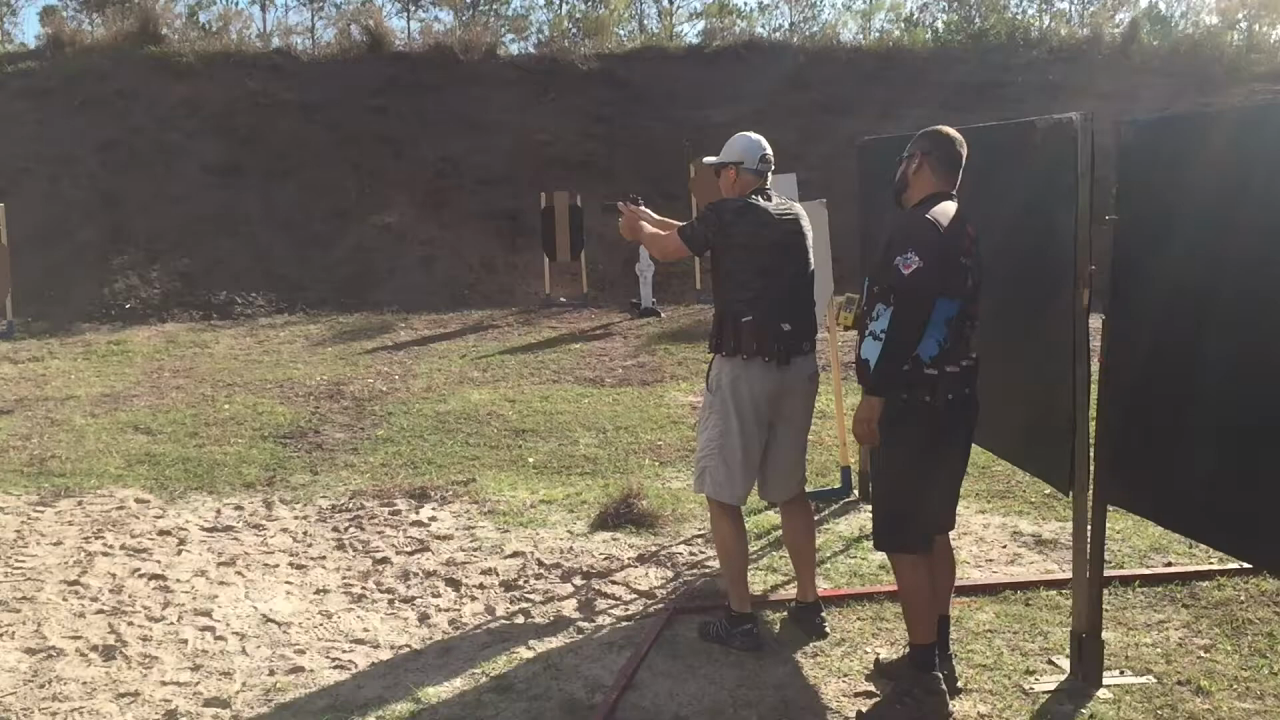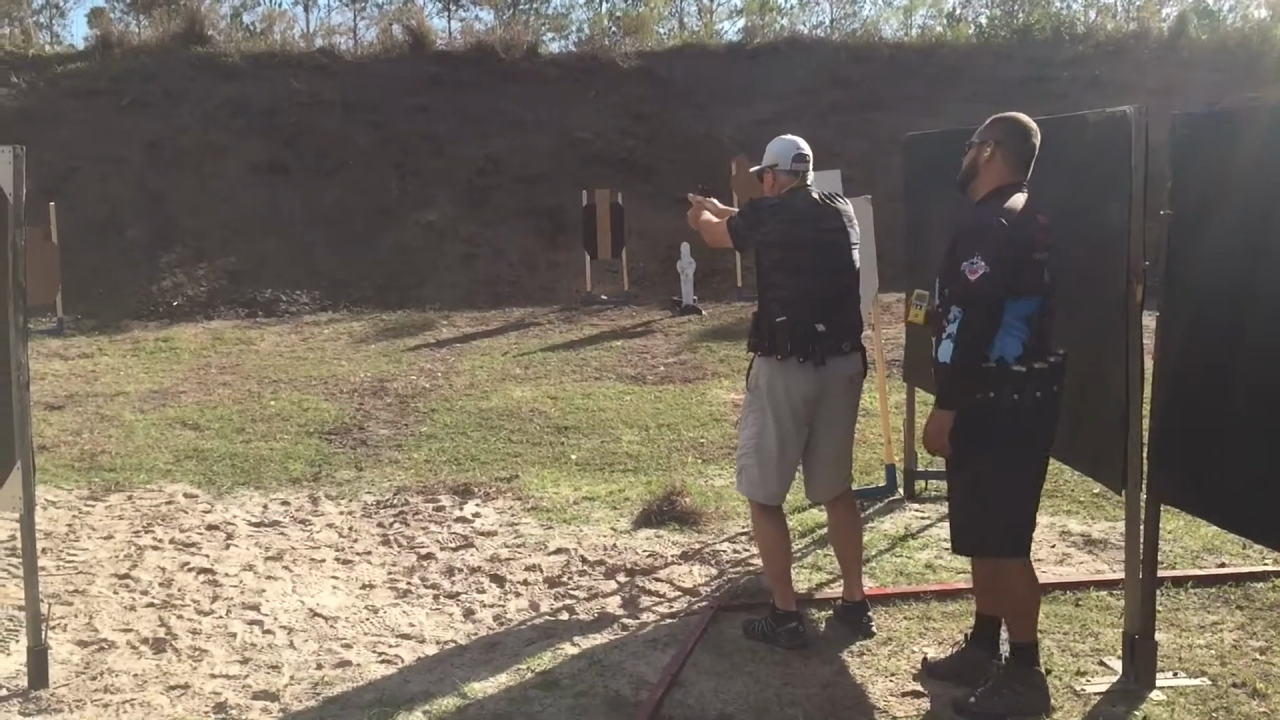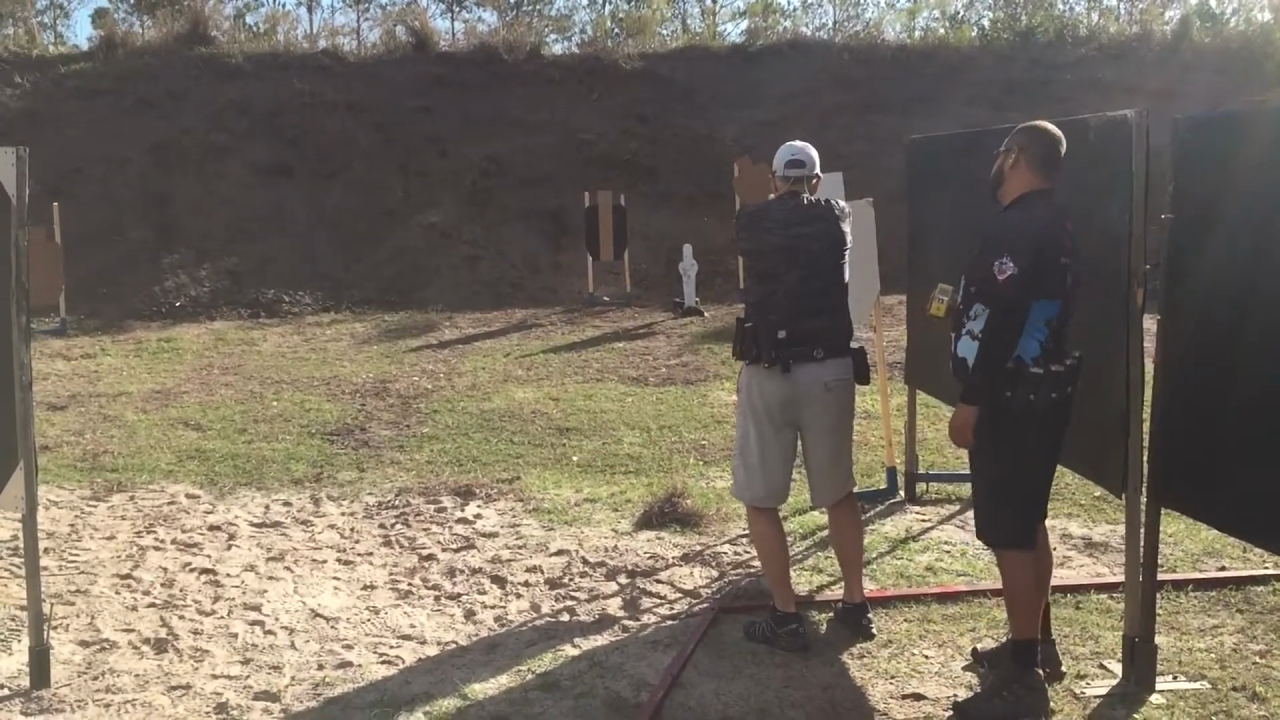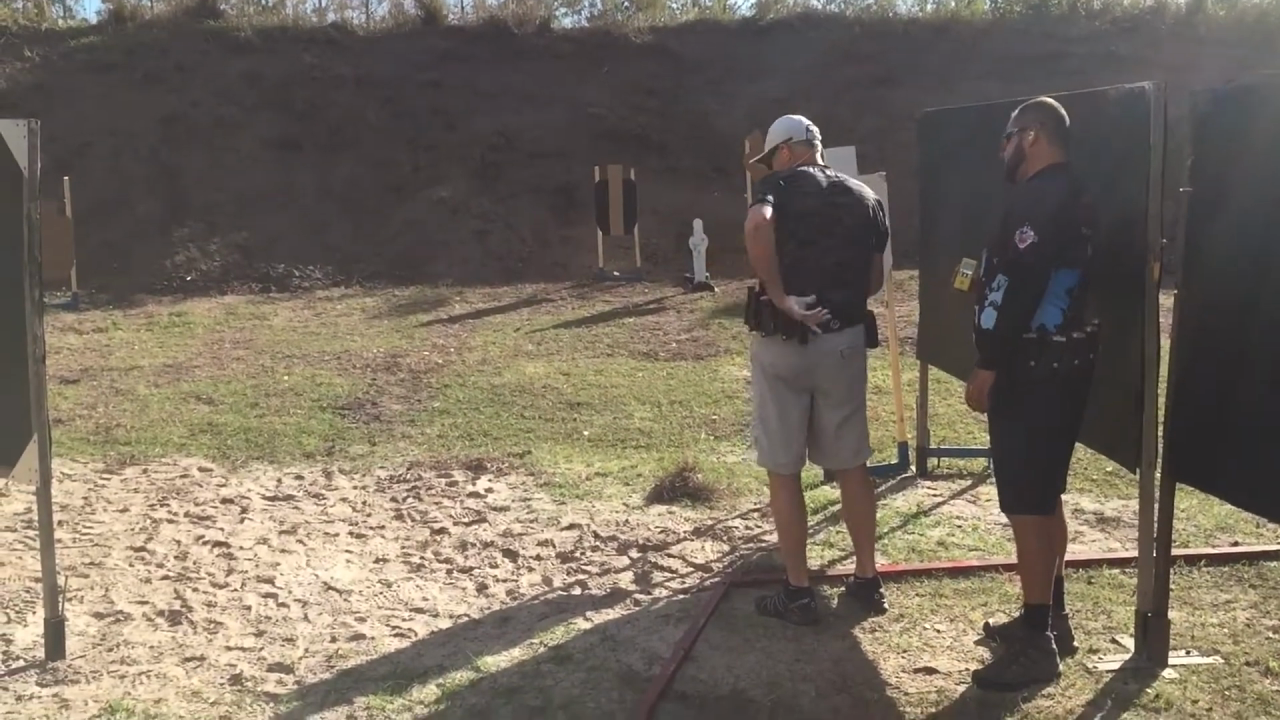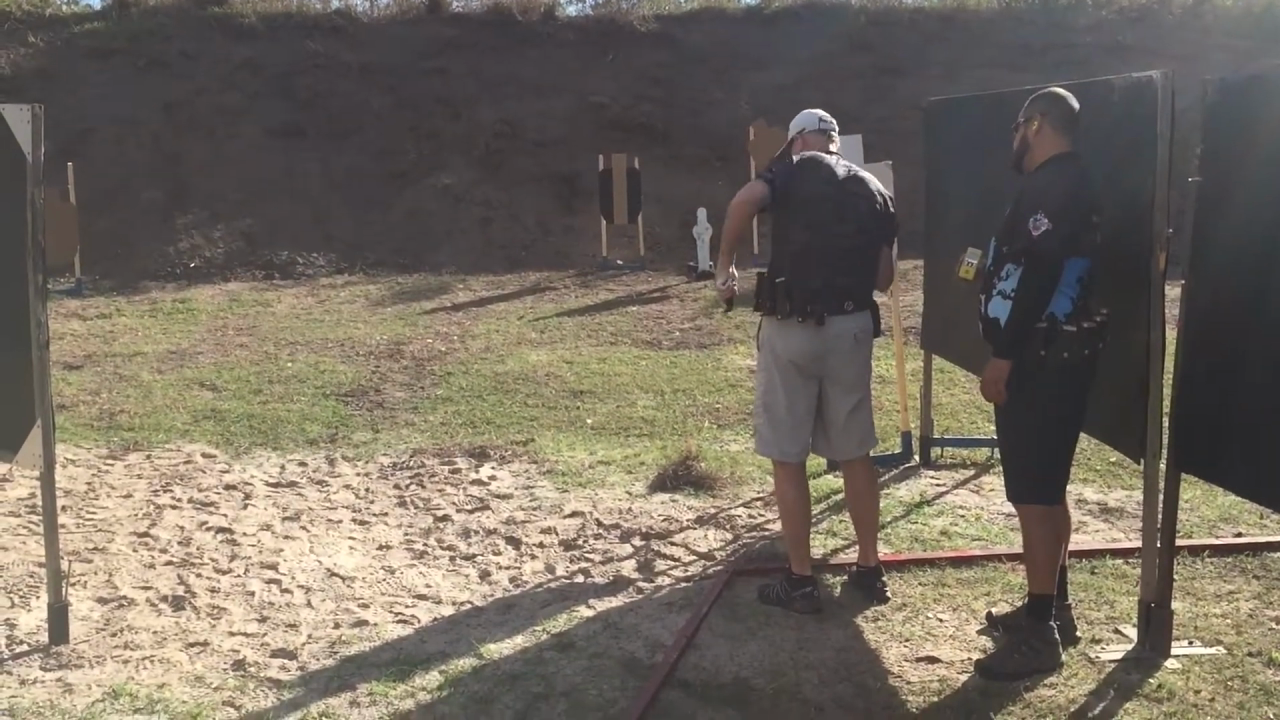
dt=1s
person 1, frame 1
left shoulder: (918, 226)
right shoulder: (958, 228)
left elbow: (909, 315)
left wrist: (874, 395)
right wrist: (869, 317)
left hip: (914, 401)
right hip: (949, 395)
left knee: (905, 539)
right knee: (931, 531)
left ankle: (926, 679)
right ankle: (935, 655)
person 1, frame 2
left shoulder: (989, 224)
right shoulder: (1026, 218)
left elbow: (980, 323)
left wrist: (943, 406)
right wrist: (941, 311)
left hip: (1001, 402)
right hip: (1021, 393)
left knee: (1001, 539)
right knee: (980, 529)
right ankle: (982, 648)
person 1, frame 3
left shoulder: (1016, 225)
right shoulder: (1049, 222)
left elbow: (1004, 320)
left wrist: (970, 401)
right wrist: (966, 306)
left hip: (1012, 398)
right hip: (1039, 391)
left knee: (1008, 534)
right knee: (1026, 524)
right ankle: (1036, 644)
person 1, frame 4
left shoulder: (1039, 196)
right shoulder: (1065, 194)
left elbow: (1024, 286)
left wrist: (987, 366)
right wrist: (988, 278)
left hip: (1032, 368)
right hip: (1056, 363)
left knee: (1026, 502)
right knee: (1042, 497)
left ankle: (1037, 642)
right ankle: (1048, 618)
person 1, frame 5
left shoulder: (1051, 186)
right shoulder: (1065, 183)
left elbow: (1039, 275)
left wrist: (1003, 355)
left hip: (1040, 358)
right hip: (1056, 354)
left knee: (1033, 494)
right knee: (1045, 489)
left ankle: (1040, 632)
right ankle: (1051, 607)
person 2, frame 1
left shoulder: (728, 214)
right shoulder: (794, 215)
left elbow: (668, 249)
left wrist: (637, 227)
right wrist: (652, 217)
left hip: (744, 368)
right hip: (798, 365)
left knee: (723, 495)
right knee: (790, 490)
left ankle: (740, 618)
right ankle: (809, 605)
person 2, frame 2
left shoulder: (765, 214)
right shoulder: (840, 211)
left elbow: (718, 236)
left wrist: (701, 216)
right wrist: (718, 206)
left hip: (785, 368)
right hip: (843, 364)
left knee: (764, 495)
right knee: (837, 489)
left ankle: (786, 616)
right ankle: (855, 603)
person 2, frame 3
left shoulder: (751, 221)
right shoulder: (835, 217)
left hip: (767, 373)
right hip: (829, 369)
left knee: (761, 500)
right knee: (839, 492)
left ankle: (786, 618)
right ankle: (856, 605)
person 2, frame 4
left shoulder: (781, 184)
right shoulder: (865, 198)
left elbow: (757, 225)
right elbow: (875, 280)
left wrist: (778, 296)
left hip: (783, 342)
right hip: (845, 340)
left knee: (783, 470)
right knee: (852, 464)
left ankle: (798, 592)
right ankle: (868, 580)
person 2, frame 5
left shoulder: (793, 169)
right shoulder: (875, 191)
left elbow: (744, 204)
right elbow: (885, 278)
left wrist: (726, 268)
left hip: (790, 330)
right hip: (851, 328)
left knee: (787, 457)
right knee: (855, 453)
left ankle: (800, 580)
right ankle: (870, 569)
